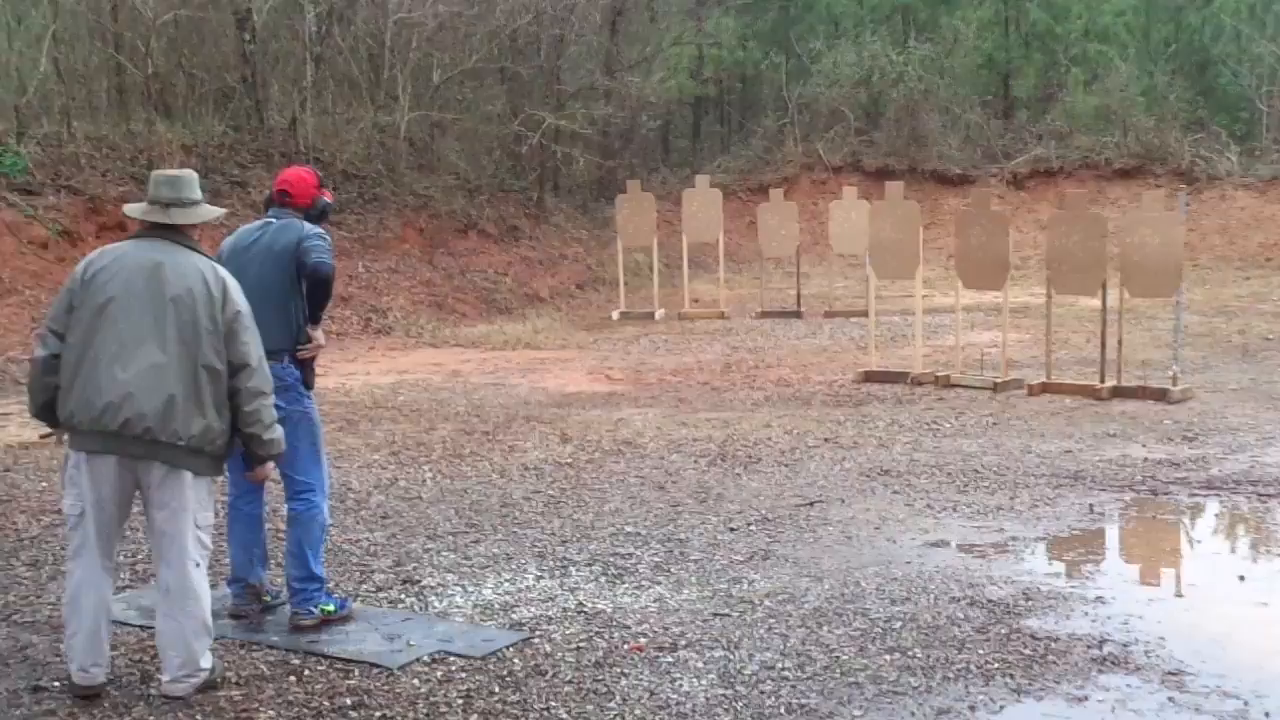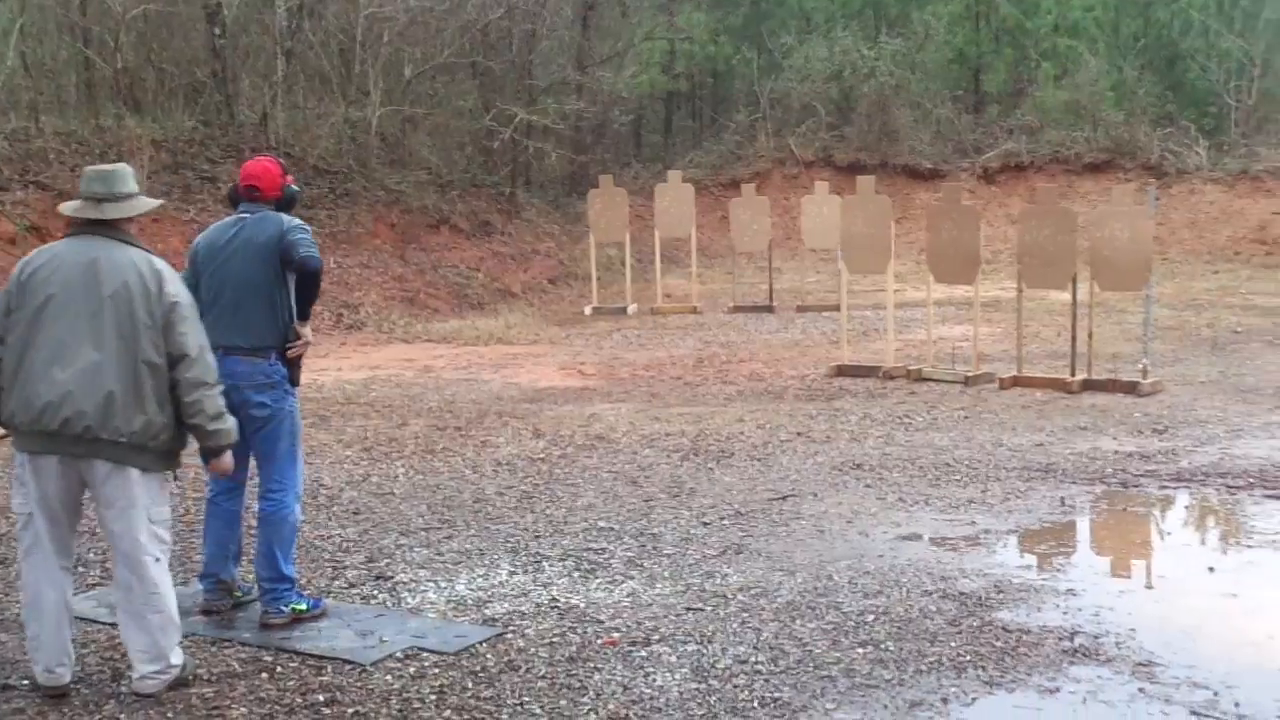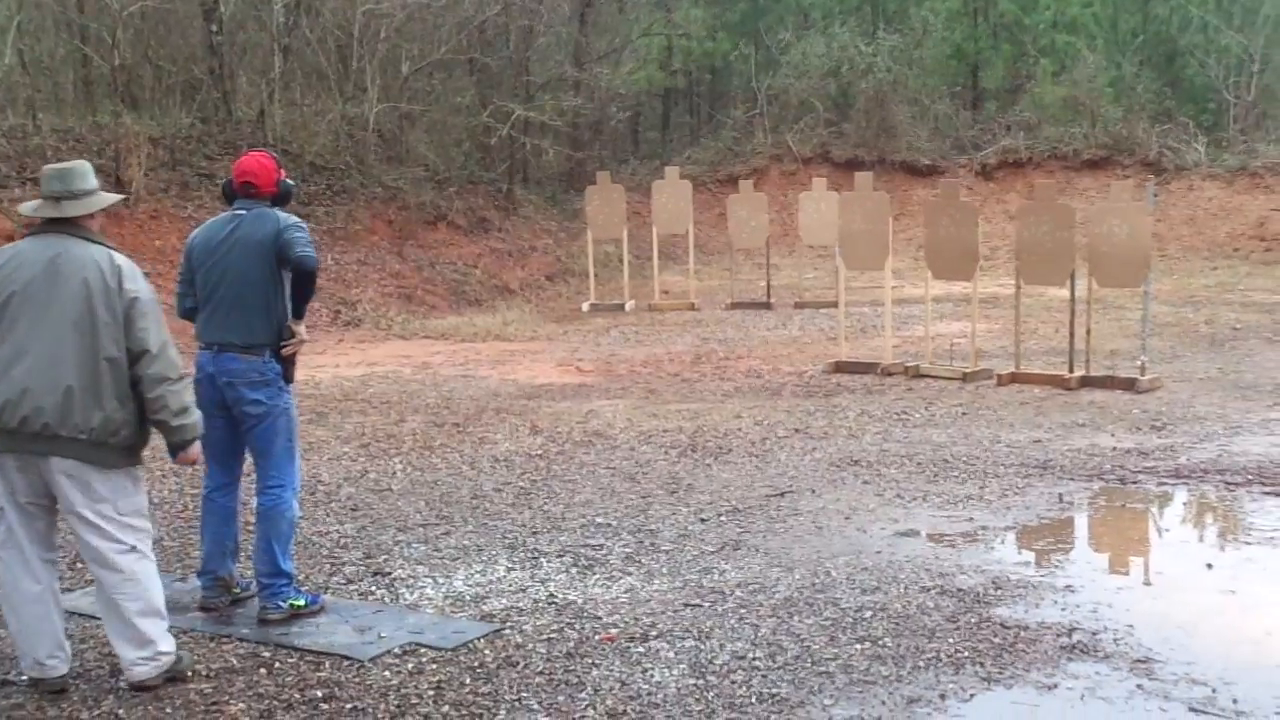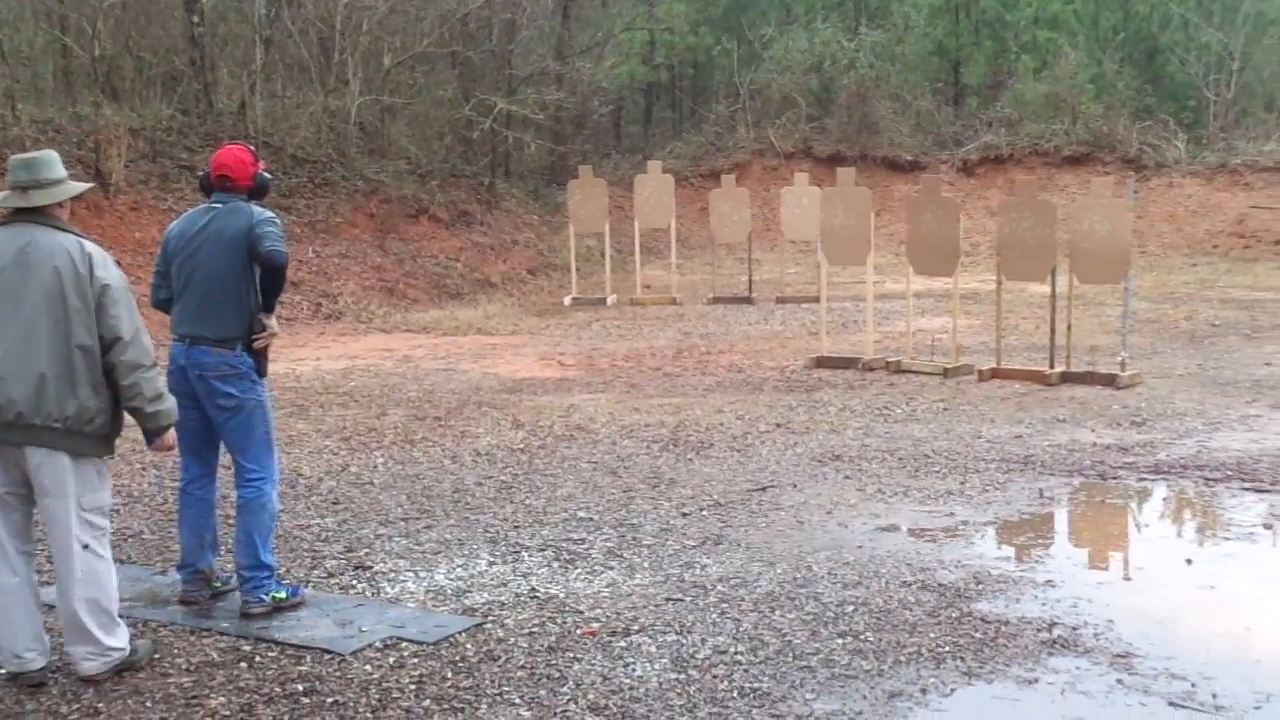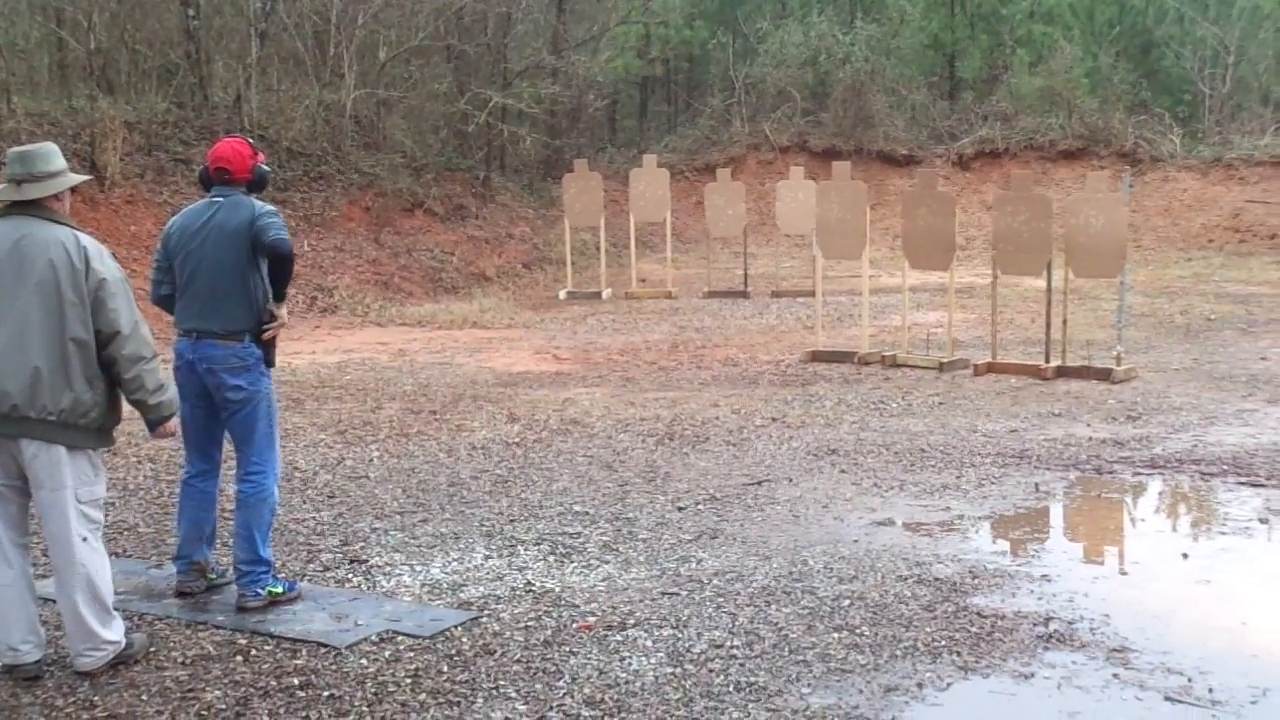
dt=0.3s
person 1, frame 1
left shoulder: (95, 265)
right shoulder: (216, 280)
left elbow: (50, 351)
right elbow: (249, 375)
left wrist: (52, 413)
right wrist: (263, 446)
left hip: (96, 434)
right hip: (179, 439)
left knee: (89, 555)
right knee: (182, 561)
left ankle: (86, 671)
right ankle: (185, 672)
person 1, frame 2
right shoulder: (154, 274)
right elbow: (192, 367)
right wrist: (216, 439)
right hip: (125, 436)
left knee: (44, 555)
right knee: (141, 557)
left ankle: (51, 670)
right ankle: (156, 668)
person 1, frame 3
right shoulder: (116, 270)
right elbow: (155, 362)
right wrist: (182, 432)
right hip: (89, 435)
right knee: (121, 547)
left ankle: (45, 665)
right ankle: (150, 657)
person 1, frame 4
right shoulder: (86, 258)
right elbow: (128, 349)
right wrist: (156, 418)
right hip: (63, 422)
right knee: (82, 544)
right ankle: (100, 650)
person 1, frame 5
right shoulder: (82, 251)
right elbow: (127, 342)
right wrist: (157, 406)
right hip: (57, 415)
right knee: (74, 535)
right ankle: (97, 646)
person 2, frame 1
left shoulder: (234, 240)
right shoulder: (307, 235)
right elbow: (321, 271)
right wrist: (313, 324)
right hip: (279, 374)
left knee: (243, 488)
right knee: (307, 488)
left ankle: (246, 591)
right ankle: (308, 600)
person 2, frame 2
left shoulder: (206, 239)
right shoulder: (286, 228)
left elbow: (191, 310)
right elbow: (310, 265)
right wrist: (302, 321)
left hip: (214, 369)
right hip: (263, 371)
left knee: (224, 484)
right knee: (279, 488)
left ankle: (218, 587)
right ankle: (278, 599)
person 2, frame 3
left shoulder: (201, 235)
right shoulder: (283, 225)
left elbow: (186, 306)
right elbow: (306, 264)
right wrist: (297, 318)
left hip: (209, 366)
right hip: (258, 369)
left knee: (219, 482)
right knee: (278, 483)
left ankle: (216, 583)
right ankle: (278, 595)
person 2, frame 4
left shoulder: (178, 227)
right shoulder: (256, 219)
left elbow: (160, 297)
right elbow: (275, 259)
right wrist: (266, 312)
left hip: (182, 358)
right hip: (230, 362)
left knee: (196, 473)
right knee: (256, 475)
left ankle: (197, 577)
right ankle: (259, 588)
person 2, frame 5
left shoulder: (179, 222)
right shoulder: (257, 212)
left elbow: (161, 293)
right elbow: (281, 249)
right wrist: (278, 301)
left hip: (188, 353)
right hip: (238, 356)
left knee: (199, 467)
right knee: (258, 470)
left ankle: (192, 568)
right ankle: (255, 582)
